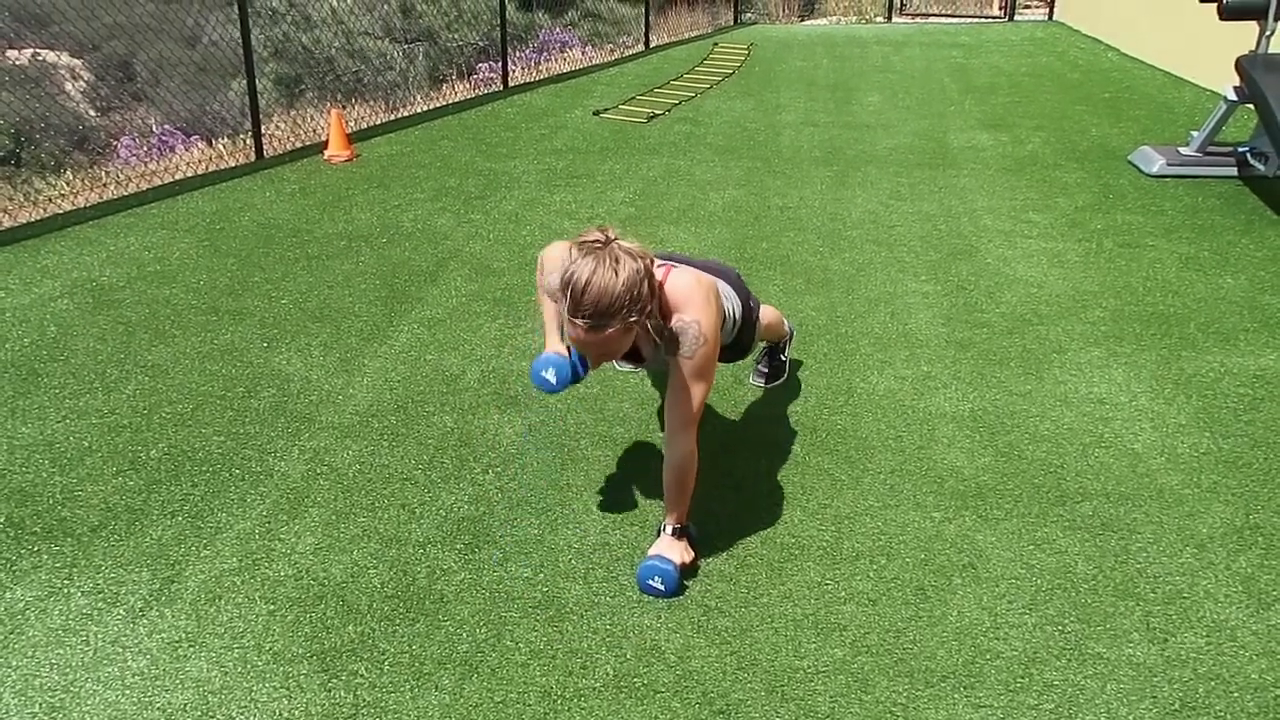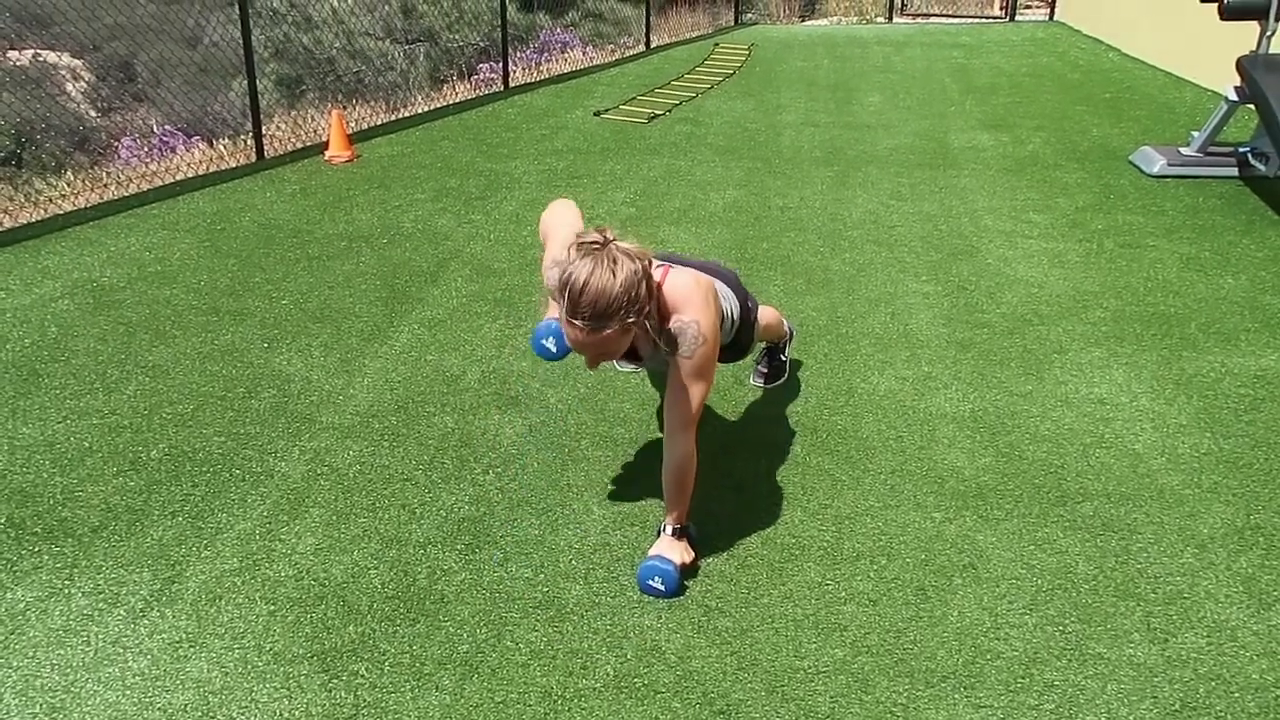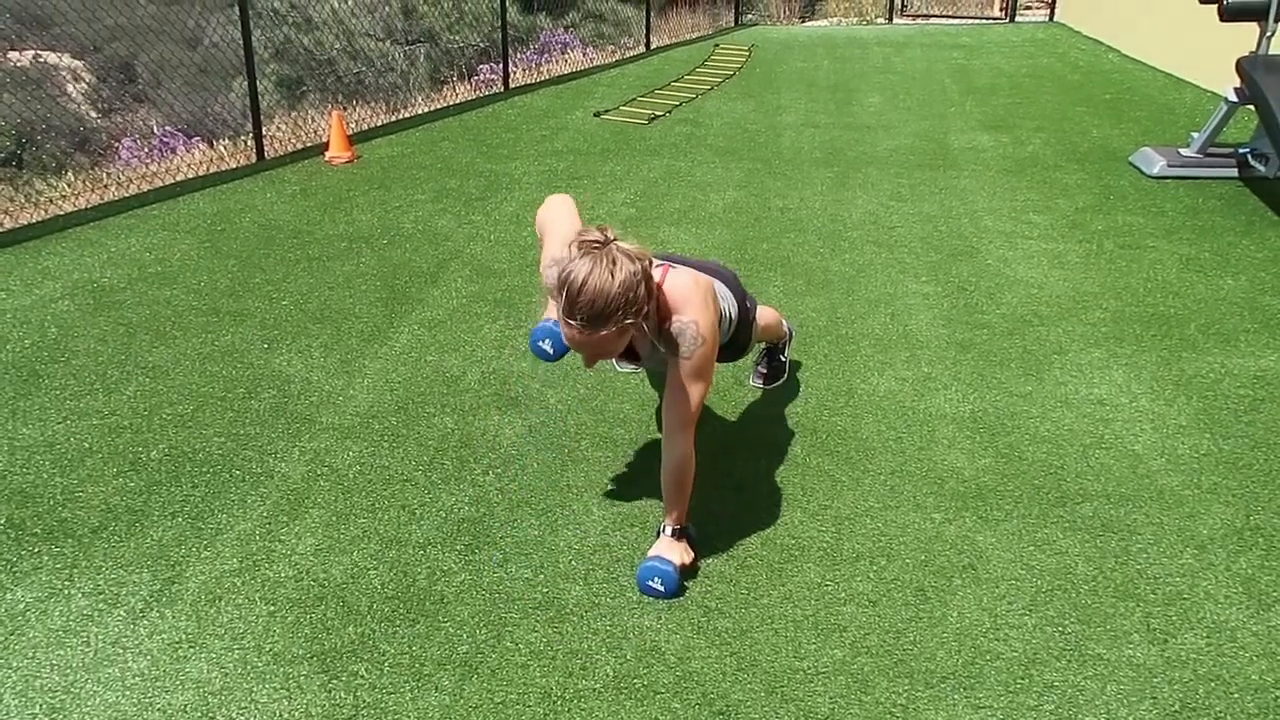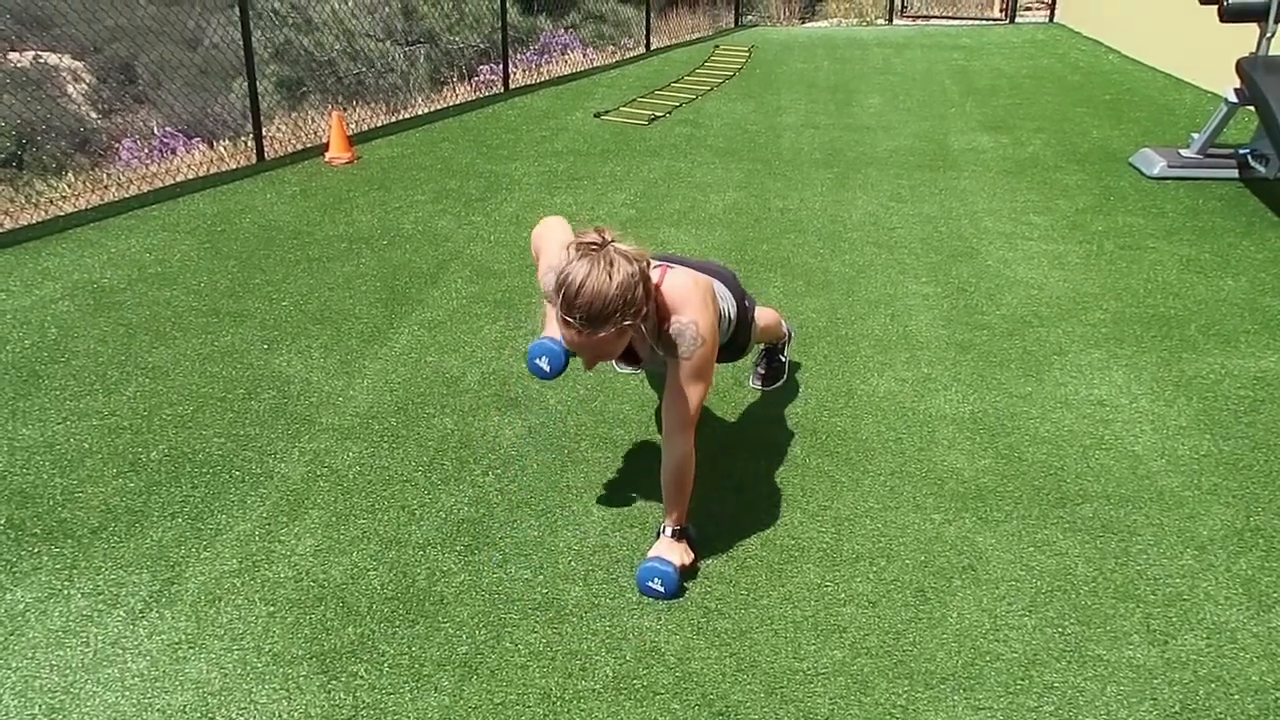
dt=0.1s
person 1, frame 1
left shoulder: (690, 320)
right shoulder: (570, 283)
left elbow: (680, 438)
right elbow: (550, 255)
left wrist: (673, 532)
right wrist: (554, 338)
left hip: (721, 295)
left knee: (756, 326)
left ankle: (780, 332)
person 1, frame 2
left shoulder: (689, 322)
right shoulder: (565, 276)
left elbow: (680, 437)
right elbow: (560, 208)
left wrist: (674, 532)
right wrist: (553, 310)
left hip: (724, 305)
left knee: (758, 326)
left ankle: (779, 334)
person 1, frame 3
left shoulder: (689, 322)
right shoulder: (565, 276)
left elbow: (678, 436)
right elbow: (557, 204)
left wrist: (674, 532)
left hip: (723, 314)
left knee: (754, 323)
left ankle: (777, 334)
person 1, frame 4
left shoulder: (687, 321)
right shoulder: (563, 281)
left elbow: (678, 437)
right elbow: (548, 226)
left wrist: (673, 532)
right wrist: (552, 322)
left hip: (719, 299)
left knee: (755, 327)
left ankle: (778, 334)
